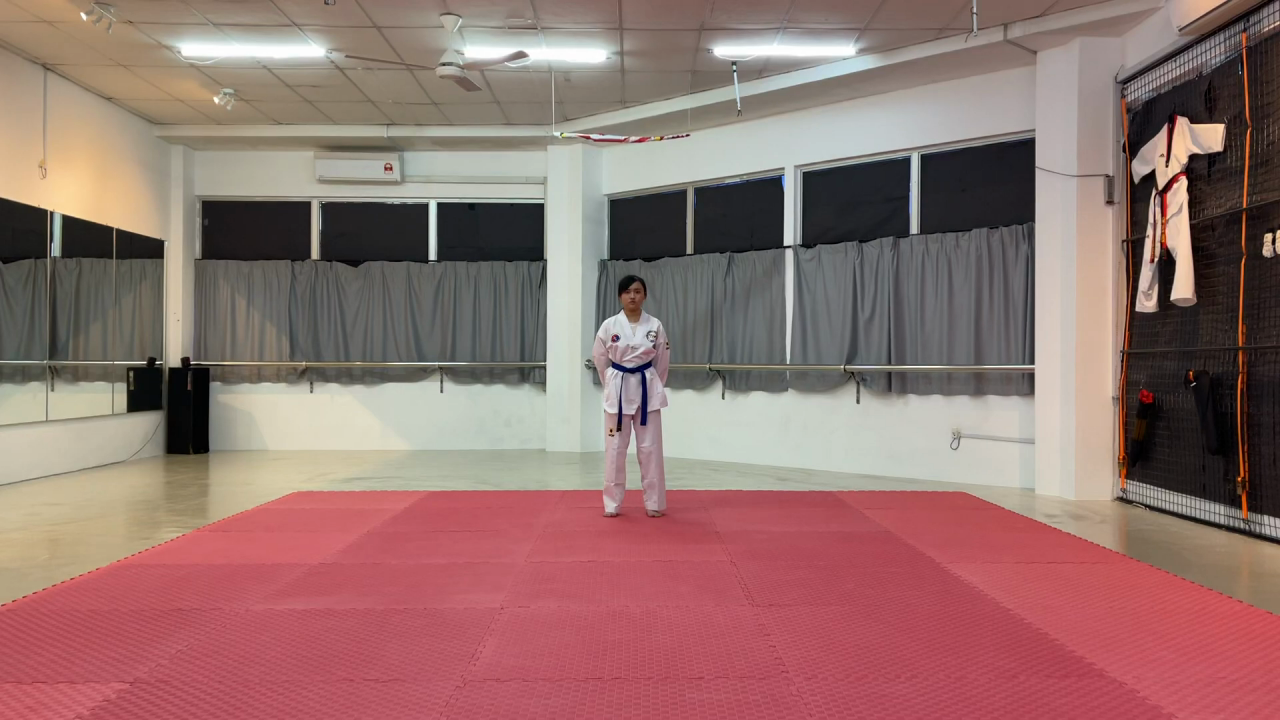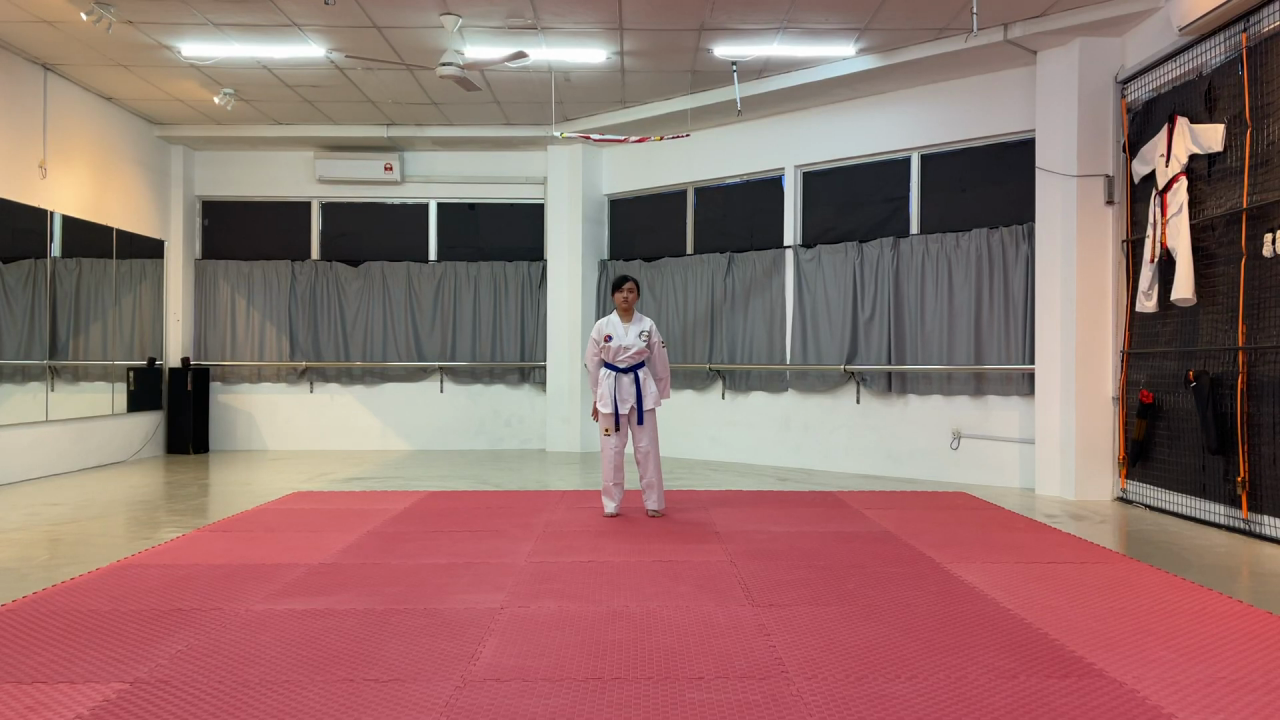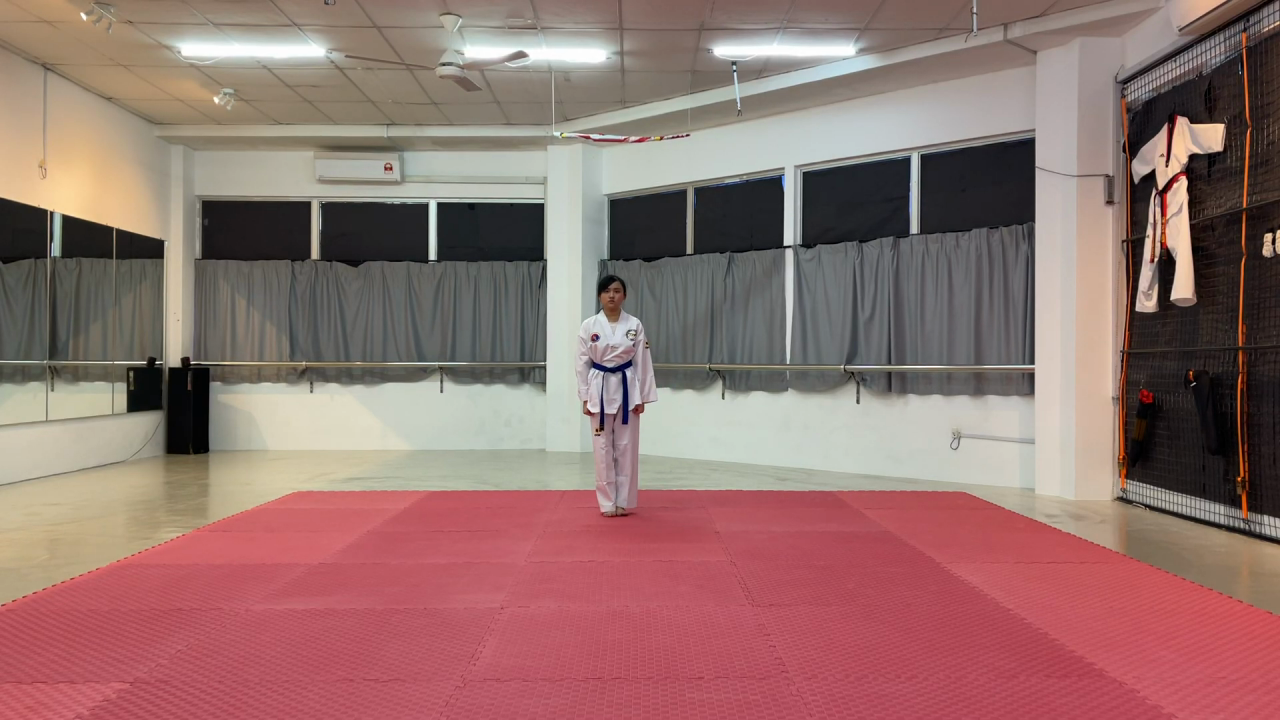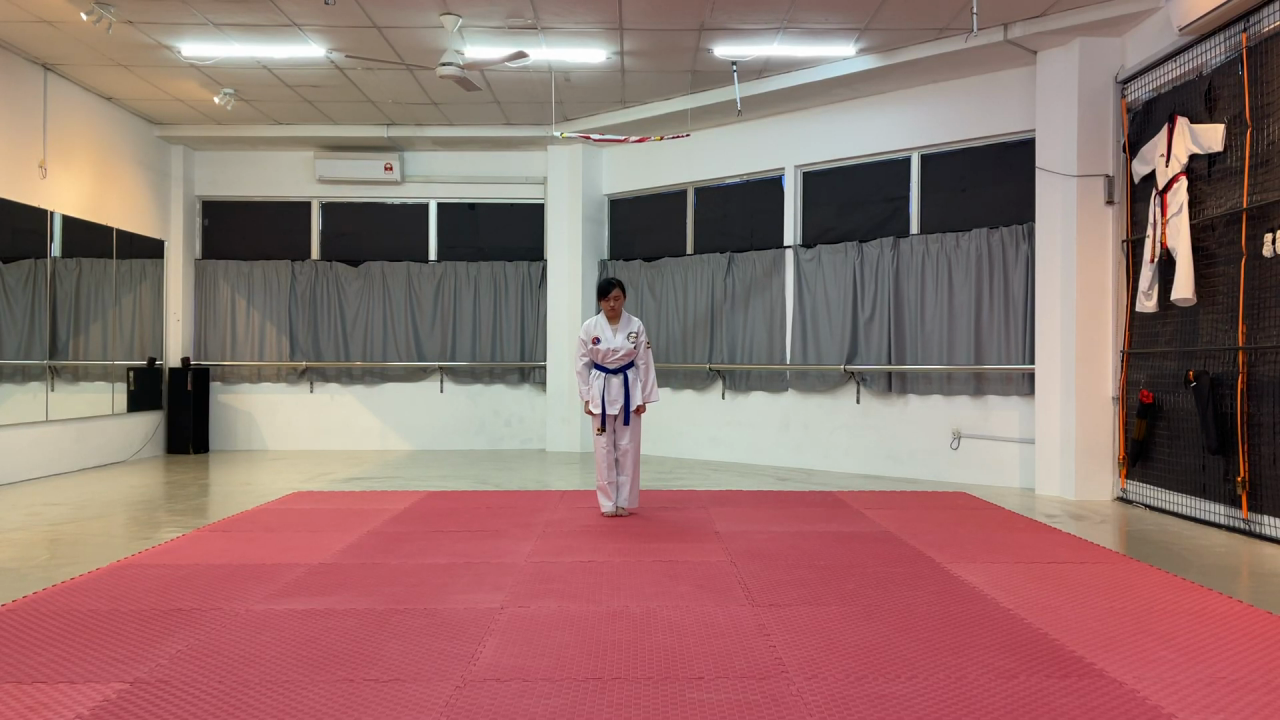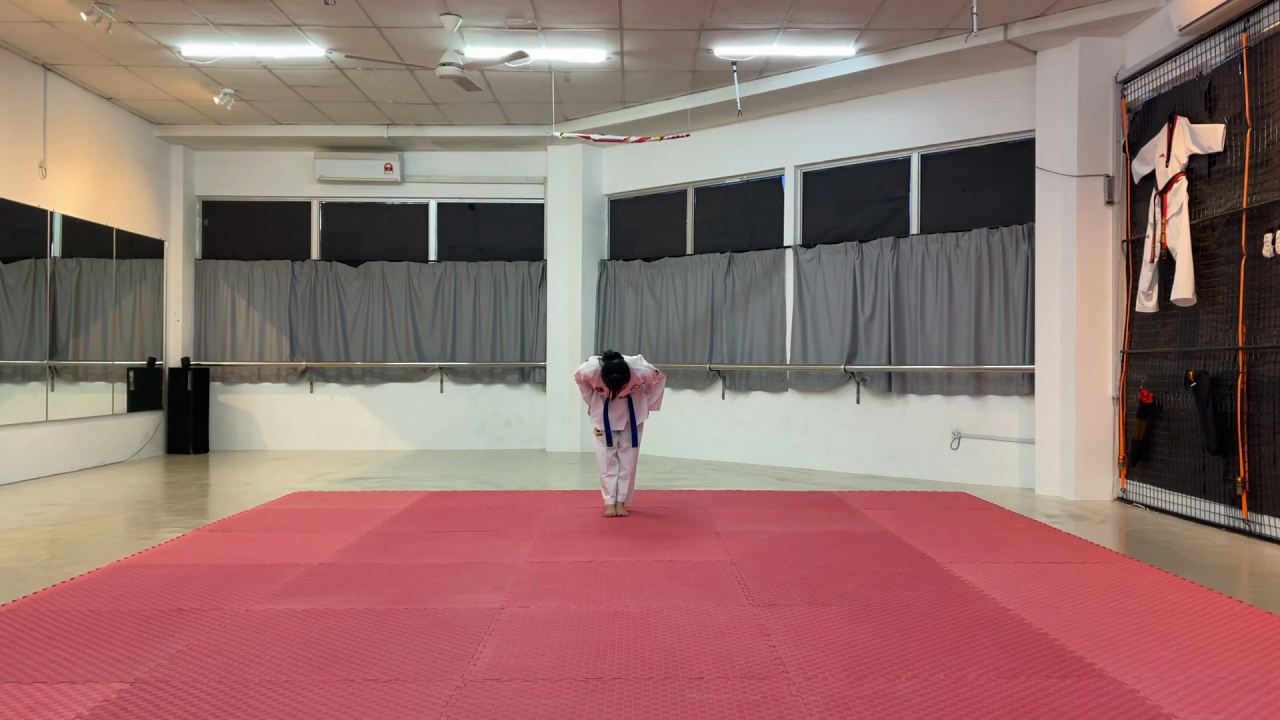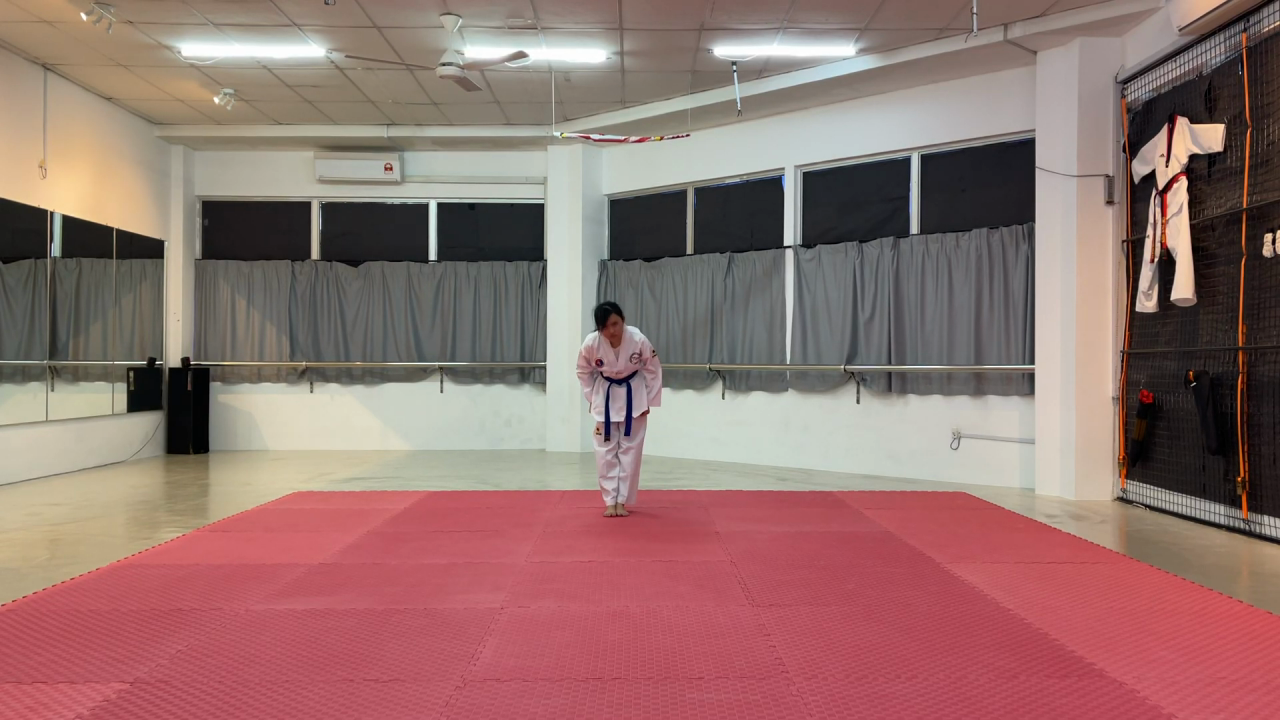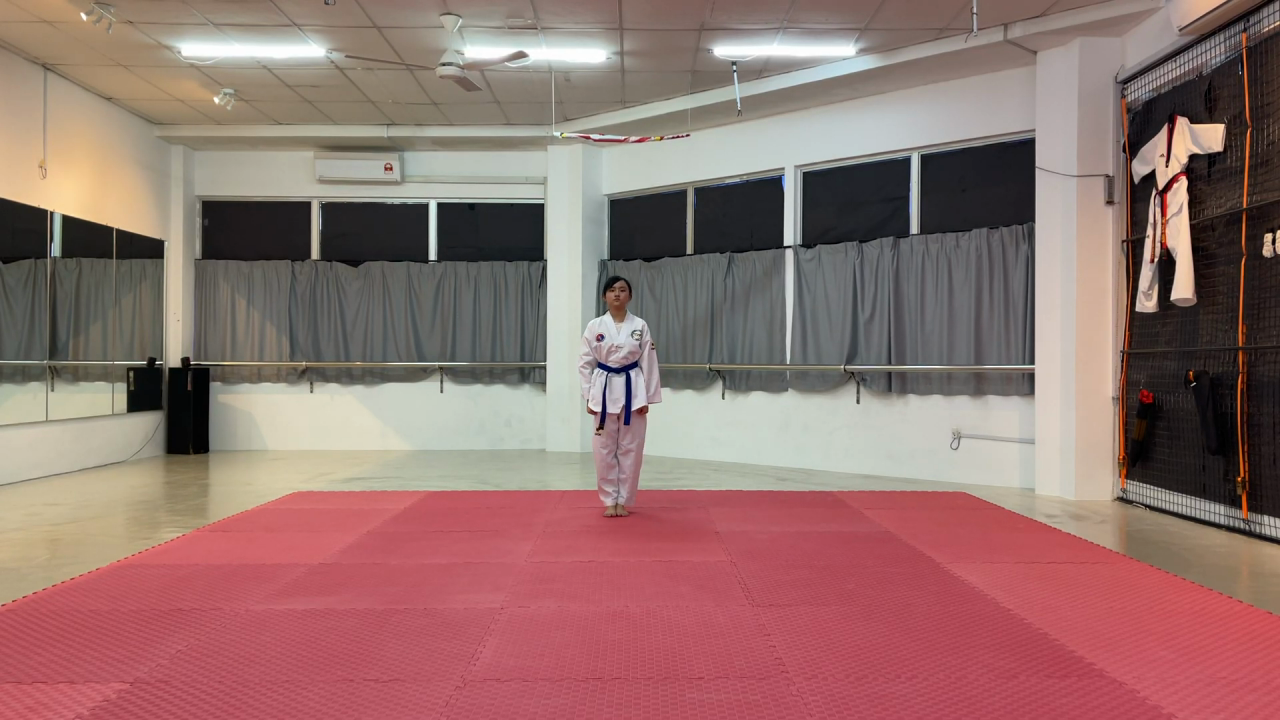
dt=0.7s
person 1, frame 1
left shoulder: (655, 326)
right shoulder: (609, 326)
left elbow: (662, 363)
right elbow: (600, 360)
left wrist: (650, 386)
right wrist: (615, 385)
left hip: (646, 390)
right hip: (618, 390)
left knee: (650, 447)
right knee: (616, 447)
left ankle: (654, 503)
right ankle: (612, 503)
person 1, frame 2
left shoulder: (647, 325)
right shoulder: (602, 326)
left elbow: (660, 363)
right elbow: (593, 363)
left wrist: (658, 394)
right wrist: (596, 398)
left hip: (640, 389)
right hip: (611, 390)
left knee: (647, 447)
right knee: (612, 448)
left ankle: (654, 503)
right ankle: (611, 503)
person 1, frame 3
left shoulder: (634, 325)
right shoulder: (589, 326)
left elbow: (642, 363)
right elbow: (583, 363)
left wrist: (642, 397)
right wrist: (585, 398)
left hip: (627, 389)
right hip: (599, 389)
left knee: (626, 447)
right knee: (603, 447)
left ankle: (623, 501)
right ankle: (608, 502)
person 1, frame 4
left shoulder: (636, 326)
right shoulder: (589, 327)
left elbow: (644, 363)
right elbow: (582, 364)
left wrist: (643, 398)
right wrist: (586, 398)
left hip: (628, 390)
right hip: (601, 391)
left knee: (628, 447)
right knee: (604, 447)
left ankle: (624, 502)
right ankle: (608, 502)
person 1, frame 5
left shoulder: (642, 370)
right shoulder: (590, 370)
left elbow: (659, 379)
right elbow: (580, 379)
left wrist: (647, 405)
right wrist: (592, 403)
left hip: (632, 406)
right hip: (604, 408)
left knee: (628, 450)
right knee: (606, 451)
left ankle: (621, 501)
right ankle: (610, 501)
person 1, frame 6
left shoulder: (639, 340)
right shoulder: (591, 343)
left elbow: (653, 370)
right elbow: (583, 371)
left wrist: (648, 402)
right wrist: (593, 400)
left hip: (633, 398)
right hip: (605, 398)
left knee: (630, 449)
right knee: (606, 450)
left ankle: (622, 501)
right ankle: (610, 501)
person 1, frame 7
left shoulder: (640, 326)
right shoulder: (594, 326)
left elbow: (649, 363)
right elbow: (585, 363)
left wrist: (647, 398)
right wrist: (589, 396)
left hip: (632, 390)
right hip: (604, 390)
left knee: (630, 448)
right knee: (604, 448)
left ankle: (622, 501)
right ankle: (609, 500)
